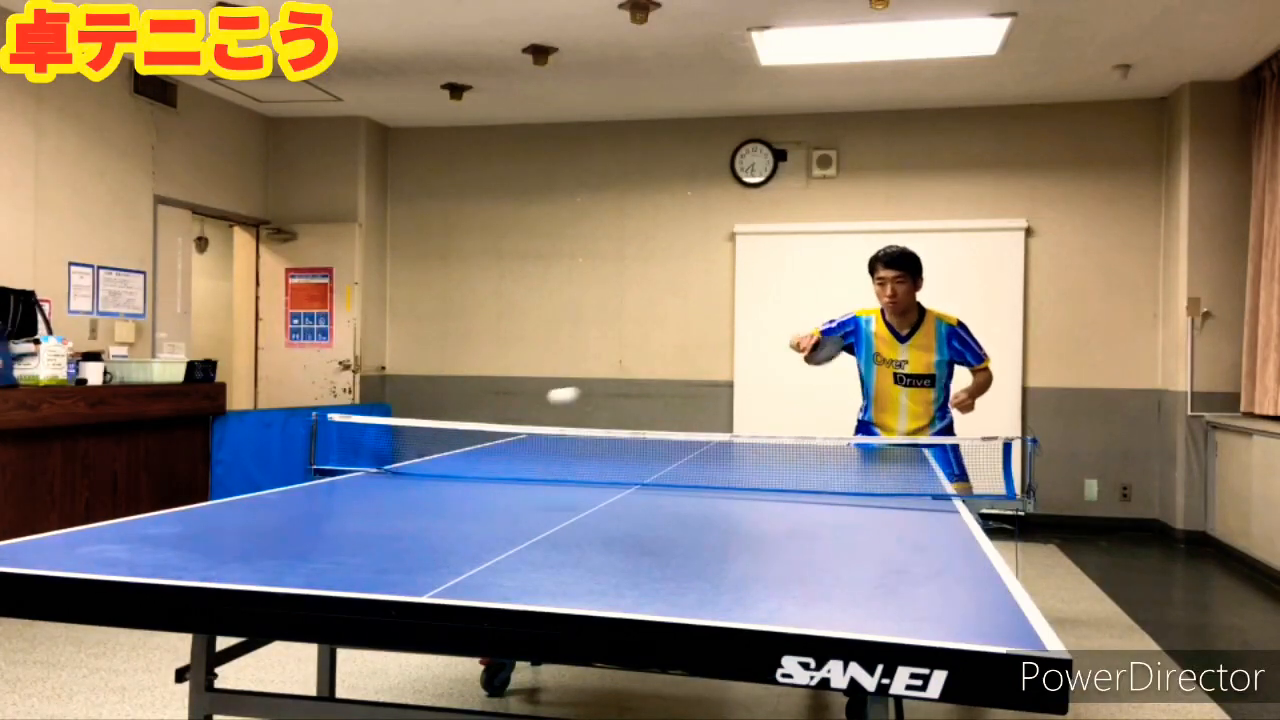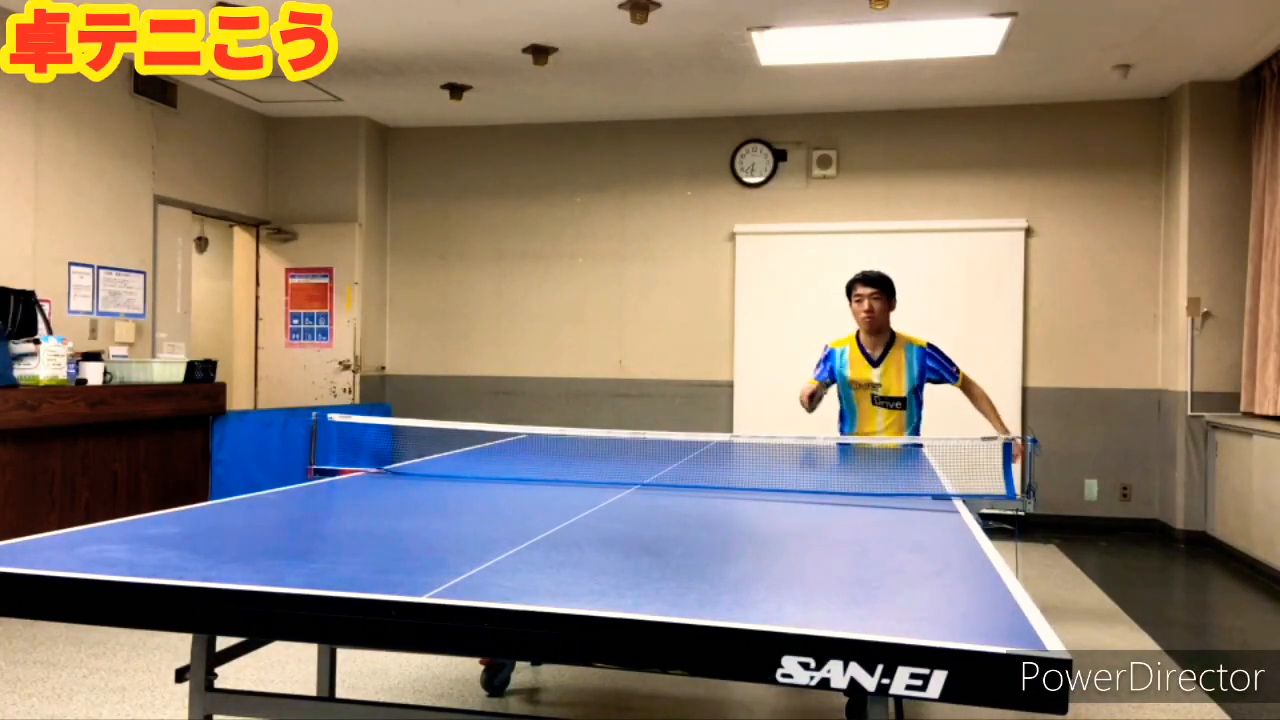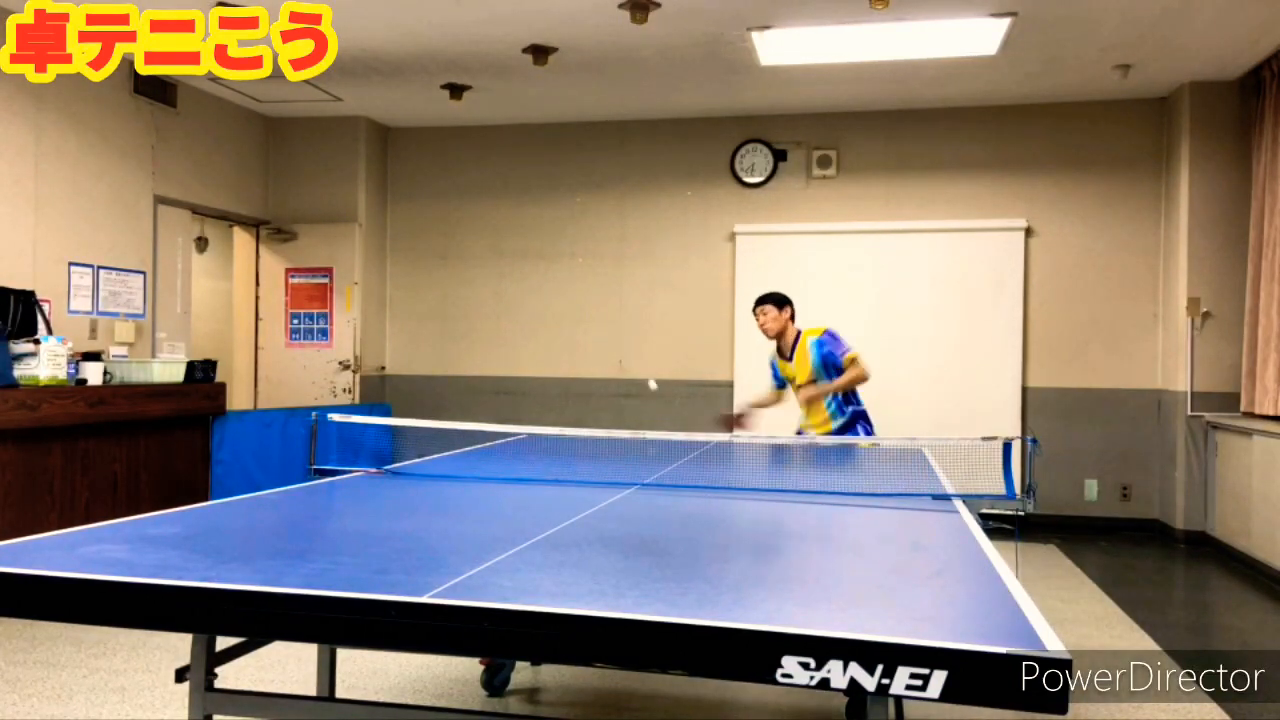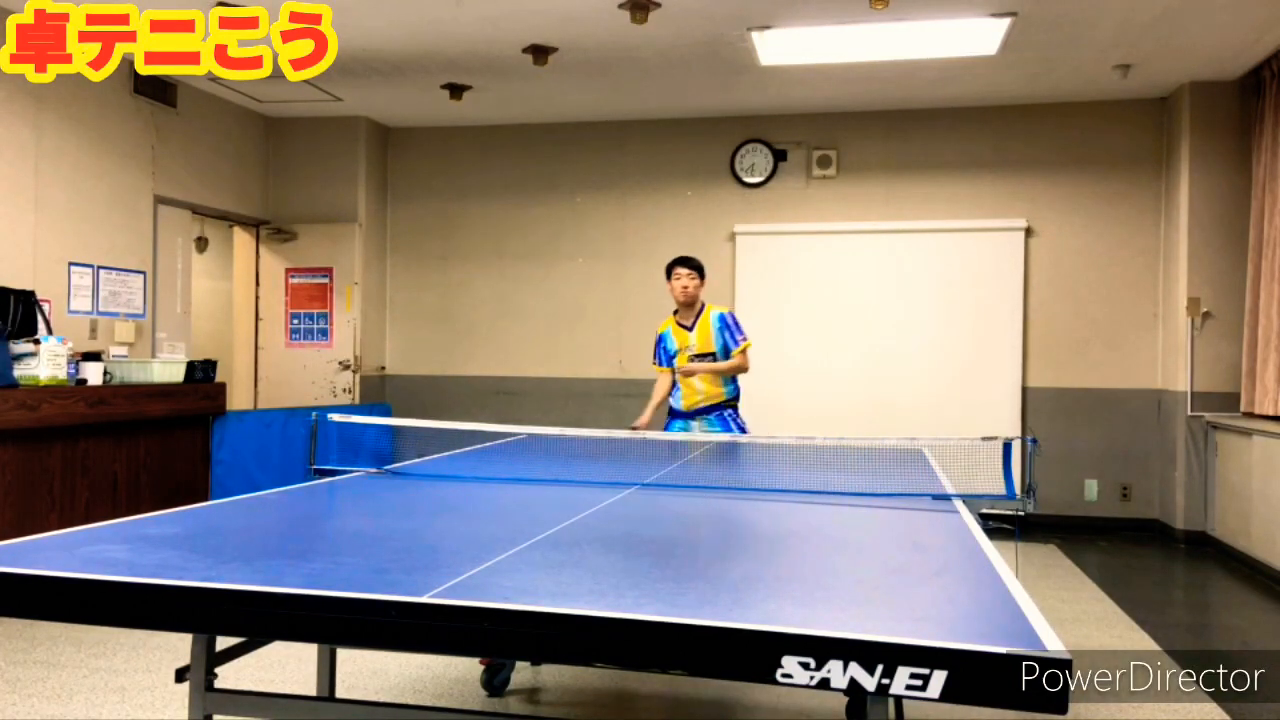
dt=1s
person 1, frame 1
left shoulder: (947, 328)
right shoulder: (860, 324)
left elbow: (983, 372)
right elbow: (797, 342)
left wrist: (971, 392)
right wrist: (805, 341)
left hip: (932, 440)
right hip: (874, 440)
left knee: (960, 498)
person 1, frame 2
left shoulder: (919, 352)
right shoulder: (836, 353)
left elbow: (969, 386)
right elbow: (813, 392)
left wrist: (1004, 433)
right wrist: (809, 397)
person 1, frame 3
left shoulder: (821, 339)
right shoulder: (776, 359)
left elbow: (860, 373)
left wrist: (823, 390)
left hip: (848, 428)
right hip: (812, 434)
person 1, frame 4
left shoulder: (720, 318)
right shoulder: (665, 331)
left elbow: (742, 364)
right elbow: (665, 379)
left wrist: (703, 368)
right wrist: (648, 413)
left hip: (721, 416)
right hip: (679, 419)
